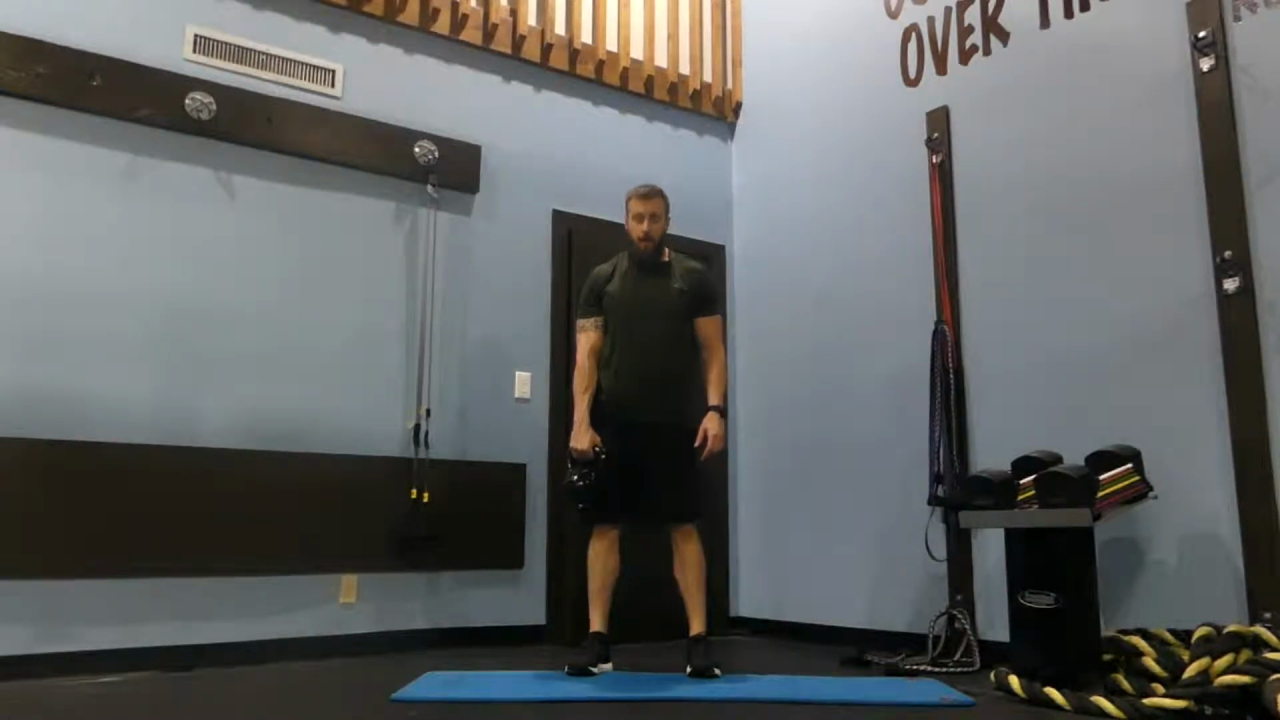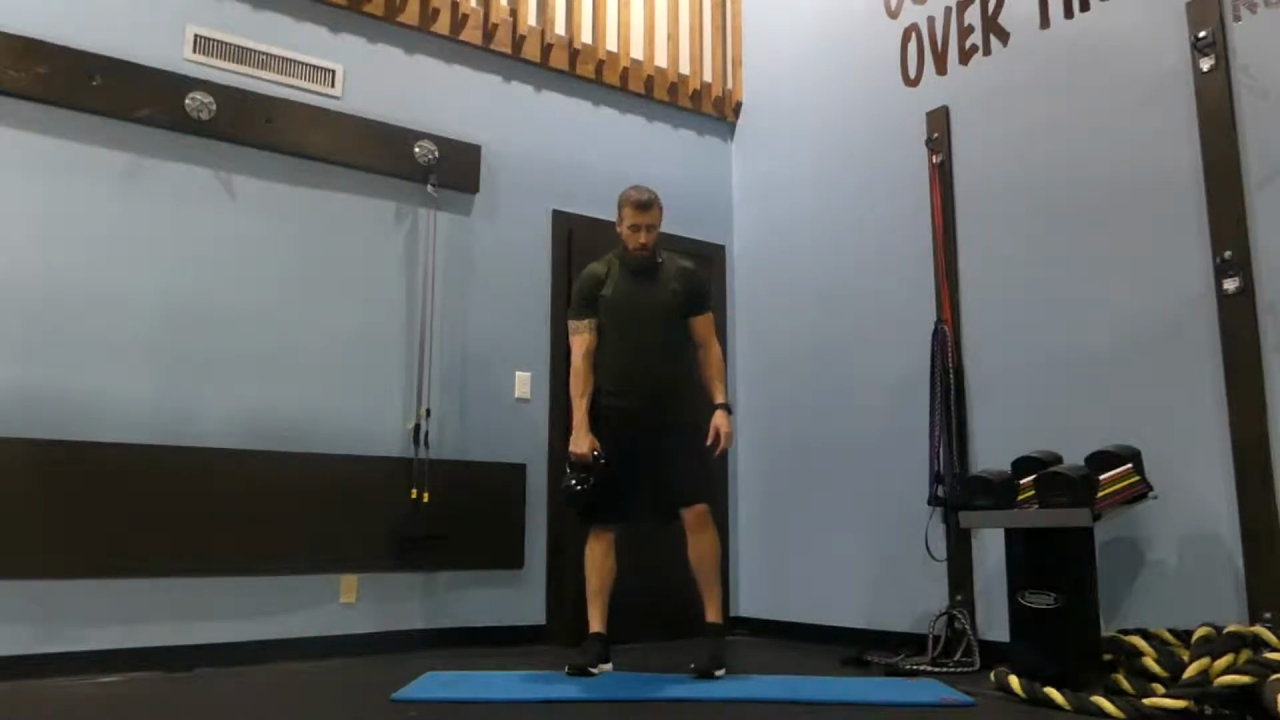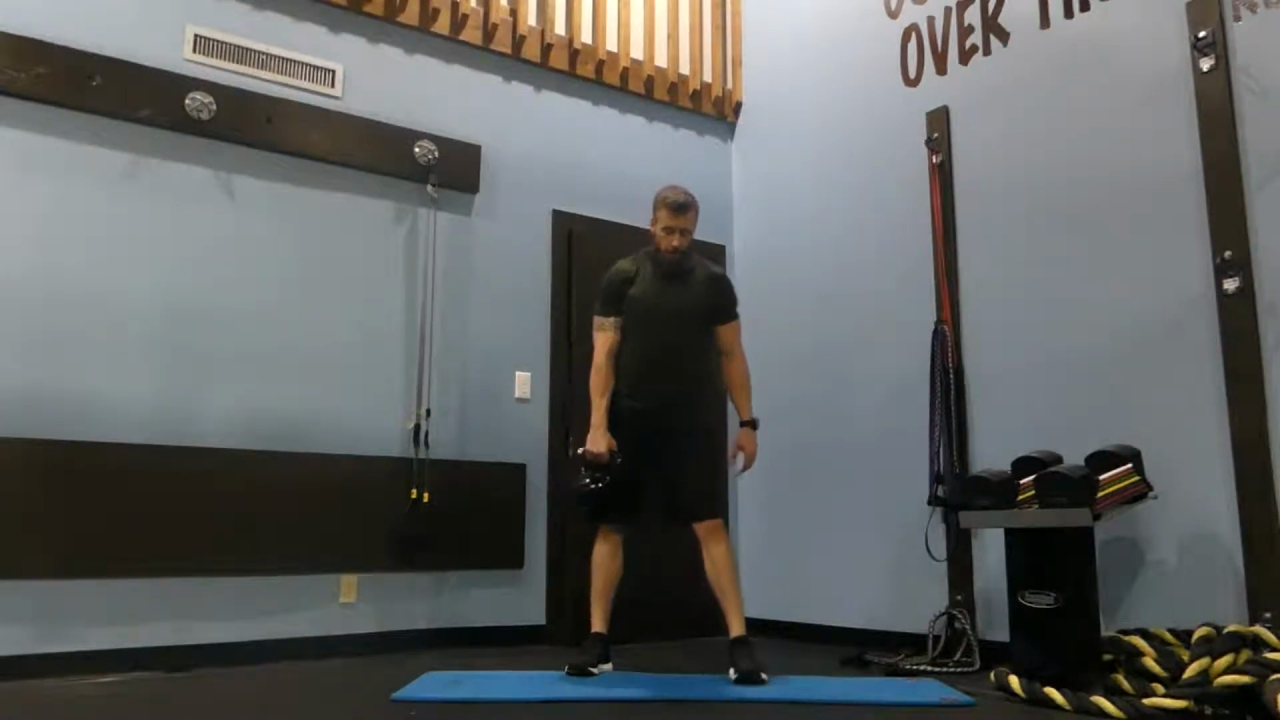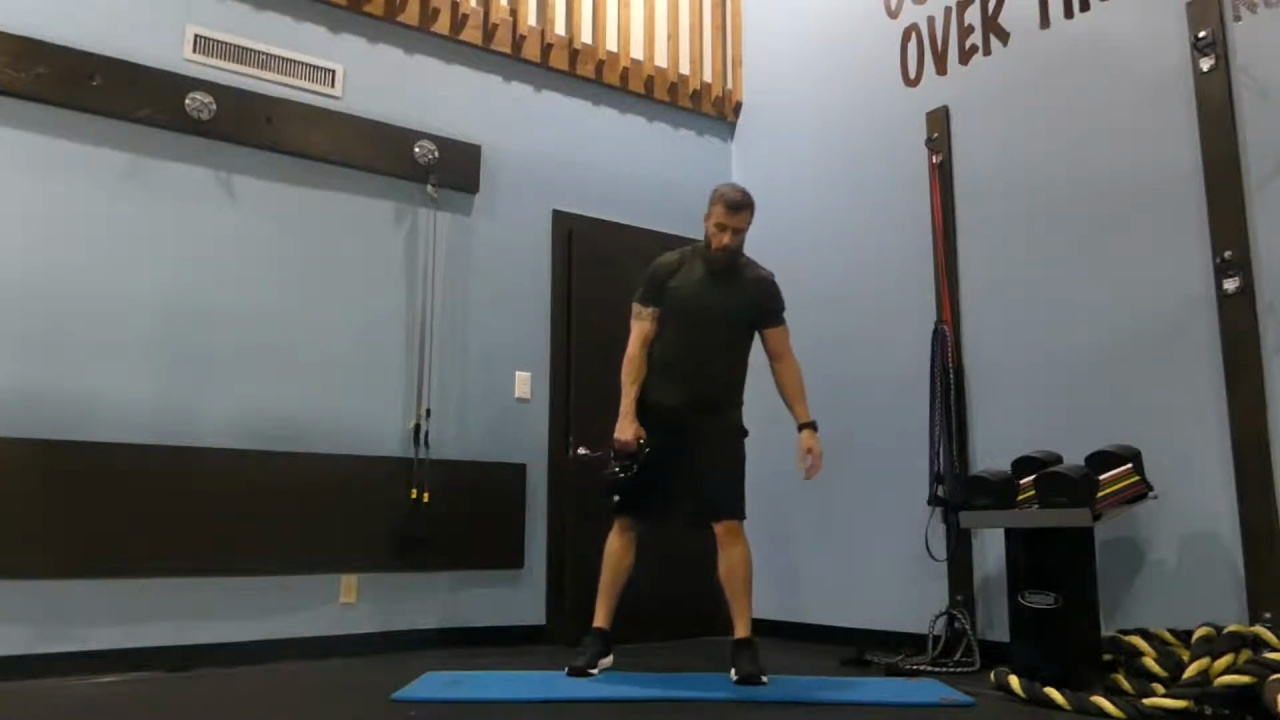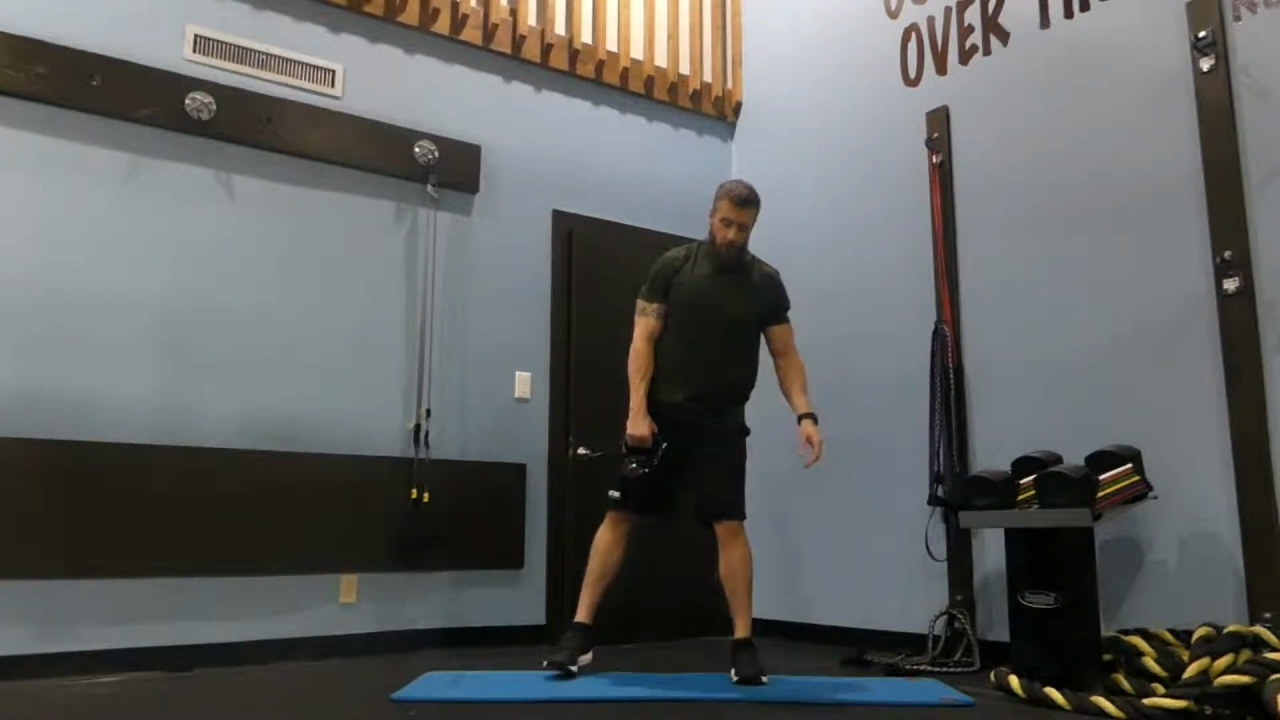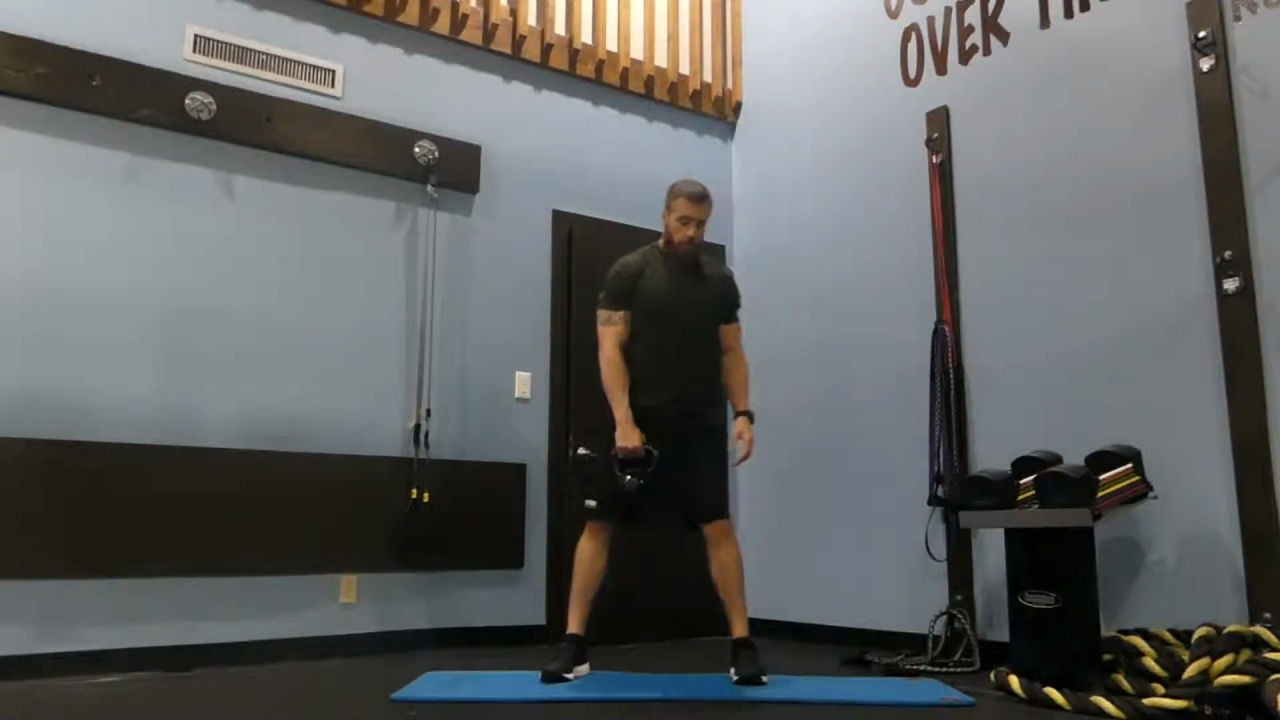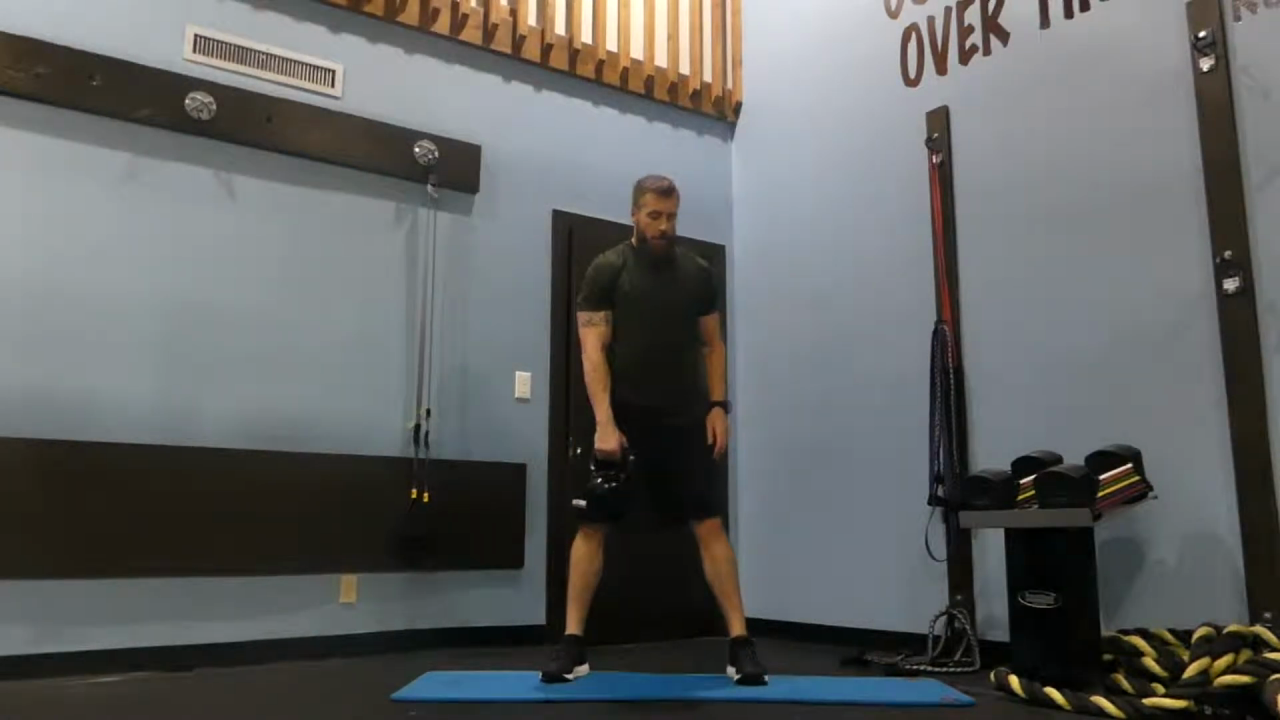
dt=0.3s
person 1, frame 1
left shoulder: (693, 277)
right shoulder: (603, 278)
left elbow: (713, 349)
right elbow: (588, 355)
left wrist: (714, 409)
right wrist: (582, 422)
left hip: (677, 424)
right hip: (615, 424)
left knee: (685, 529)
right knee: (605, 528)
left ankle: (699, 641)
right ankle: (598, 641)
person 1, frame 2
left shoulder: (684, 275)
right shoulder: (594, 279)
left elbow: (707, 345)
right elbow: (581, 357)
left wrist: (721, 406)
right wrist: (580, 427)
left hip: (674, 420)
right hip: (612, 423)
left knee: (697, 514)
right knee: (601, 528)
left ankle: (713, 629)
right ankle: (597, 641)
person 1, frame 3
left shoulder: (713, 281)
right shoulder: (621, 278)
left elbow: (731, 356)
right elbow: (603, 356)
left wrist: (747, 422)
right wrist: (598, 426)
left hip: (691, 424)
right hip: (628, 423)
left knee: (710, 528)
right knee: (609, 528)
left ankle: (740, 644)
right ankle: (597, 643)
person 1, frame 4
left shoulder: (759, 285)
right shoulder: (667, 269)
left elbow: (782, 358)
right elbow: (639, 344)
left wrist: (806, 424)
right wrist: (627, 414)
left hip: (717, 423)
right hip: (655, 417)
left knee: (729, 528)
right knee: (626, 521)
left ankle: (743, 646)
right ankle: (599, 637)
person 1, frame 5
left shoulder: (766, 283)
right shoulder: (673, 266)
left elbow: (785, 355)
right elbow: (643, 340)
left wrist: (805, 414)
right wrist: (637, 410)
left hip: (720, 422)
right hip: (660, 415)
left knee: (729, 528)
right knee: (619, 515)
left ankle: (743, 646)
right ankle: (580, 632)
person 1, frame 6
left shoulder: (720, 280)
right shoulder: (629, 271)
left elbow: (731, 352)
right elbow: (611, 349)
left wrist: (742, 413)
right wrist: (624, 422)
left hip: (697, 425)
right hip: (636, 422)
left knee: (718, 528)
right knee: (598, 525)
left ankle: (742, 644)
right ankle: (573, 643)
person 1, frame 7
left shoulder: (697, 272)
right shoulder: (607, 270)
left elbow: (712, 344)
right elbow: (593, 350)
left wrist: (718, 406)
right wrist: (605, 422)
left hip: (683, 422)
right hip: (621, 420)
left knee: (709, 525)
right knee: (592, 526)
left ankle: (740, 643)
right ankle: (572, 645)
